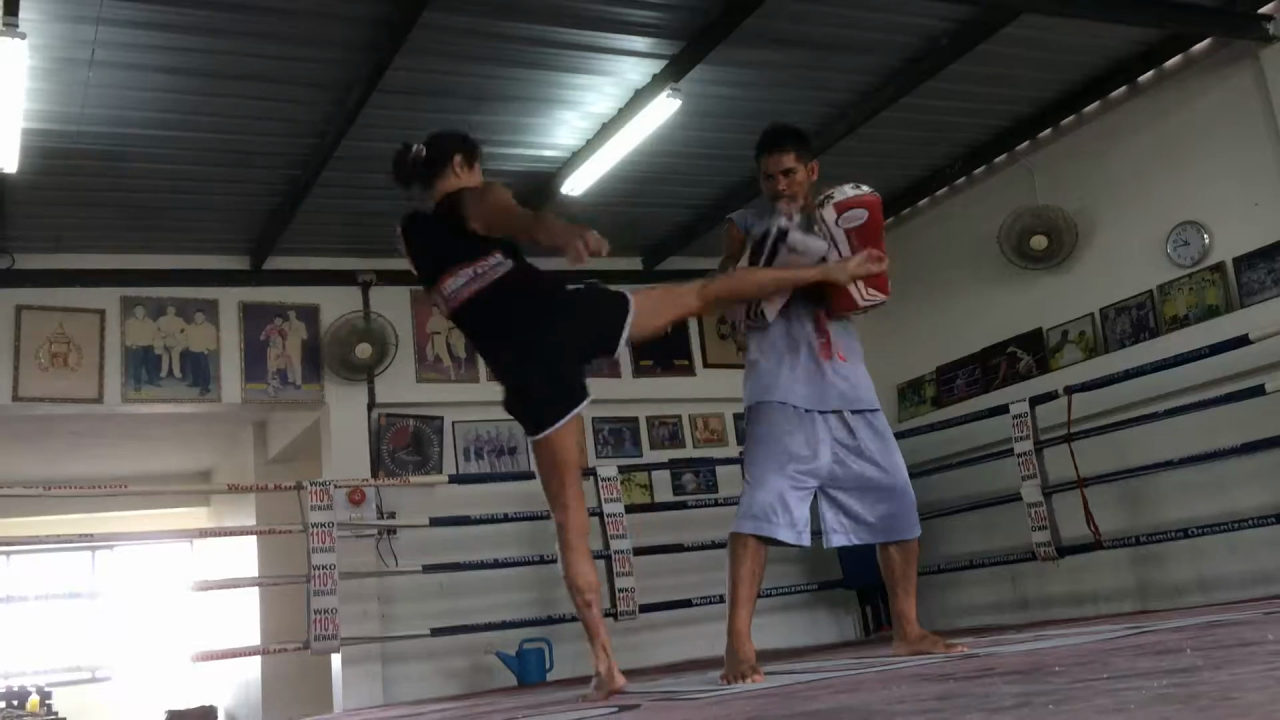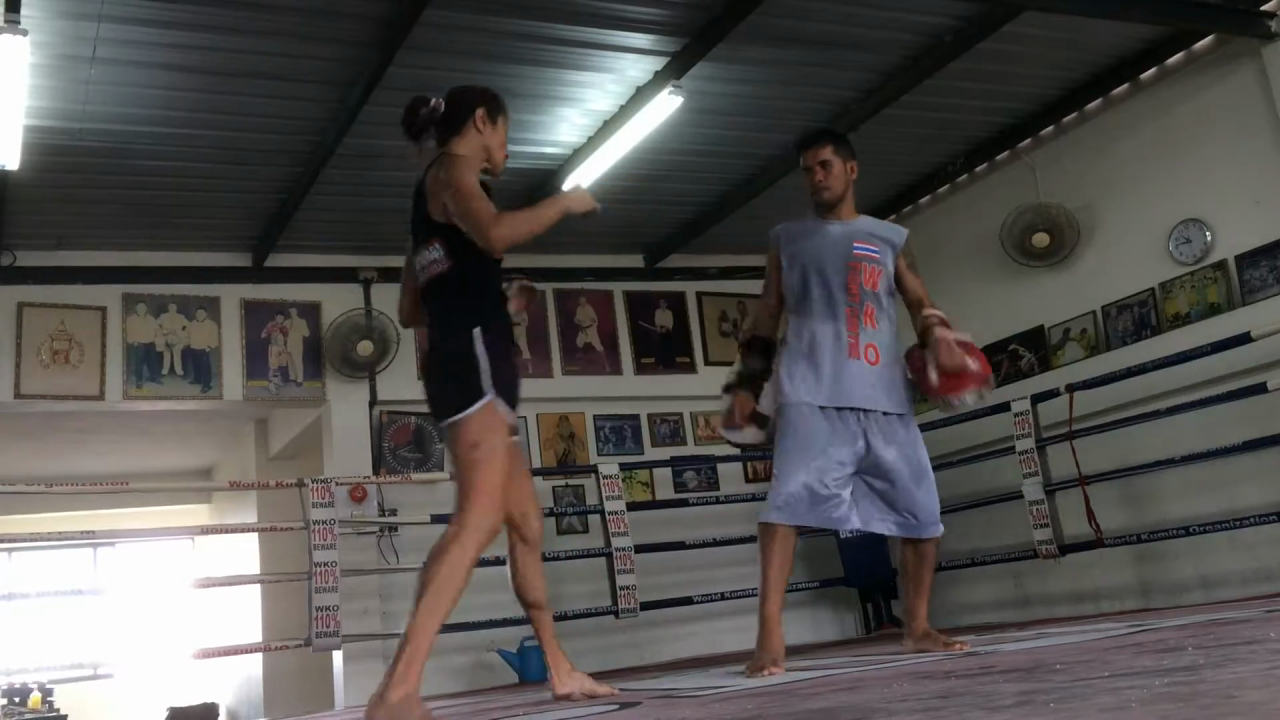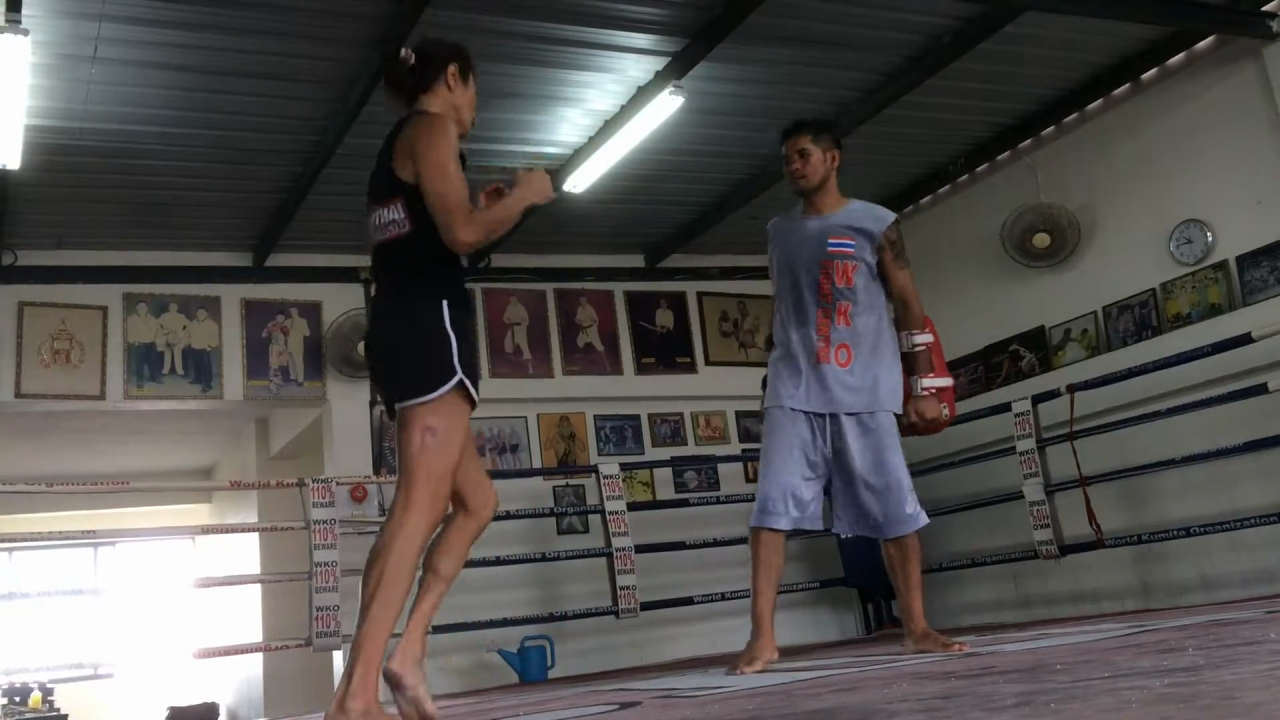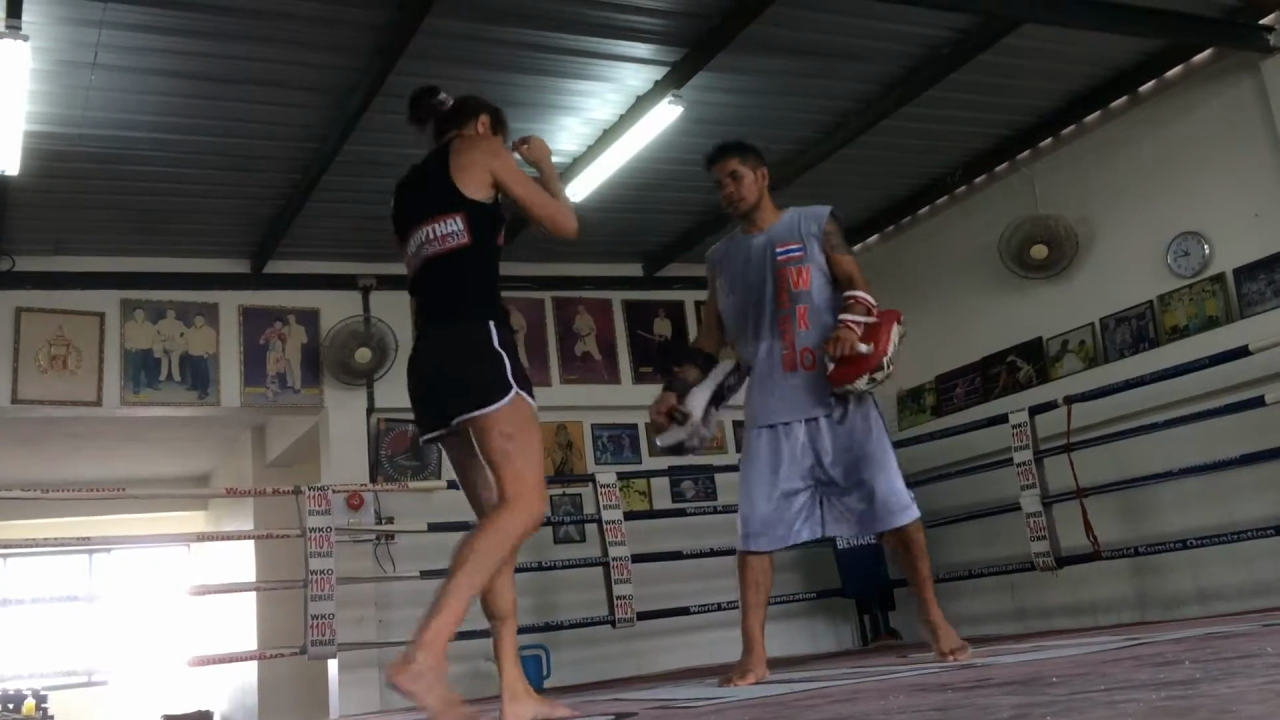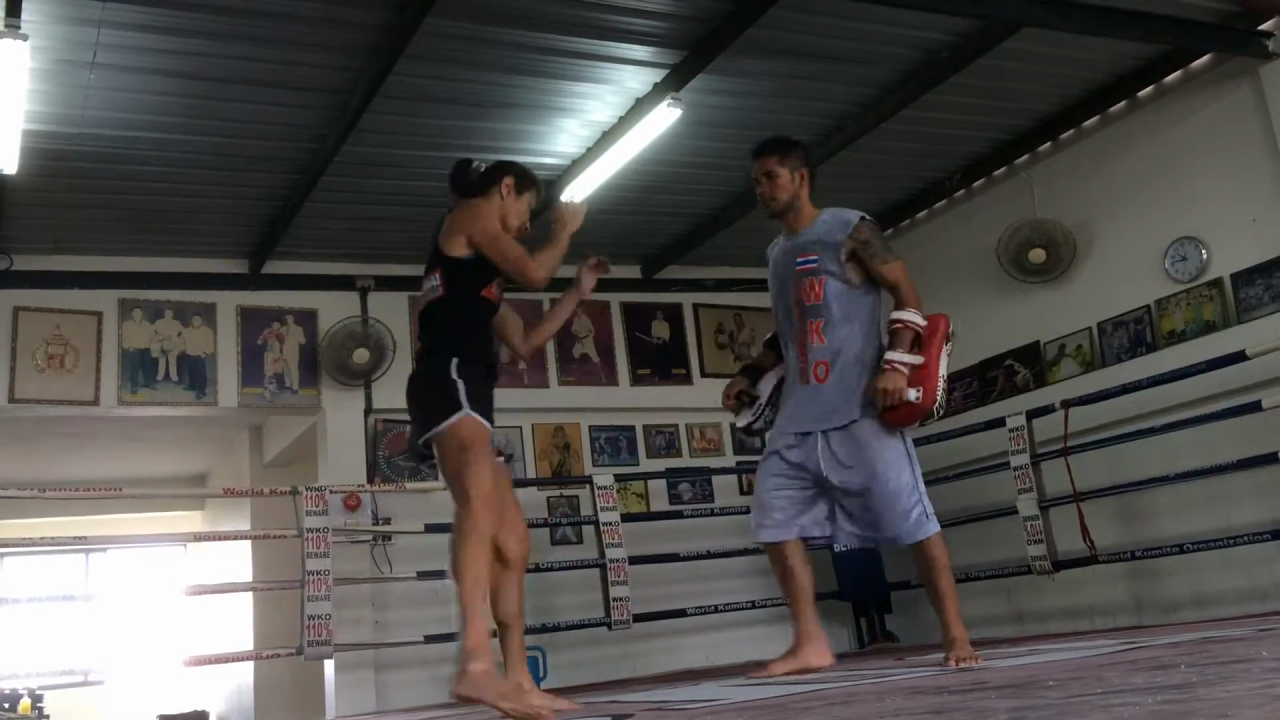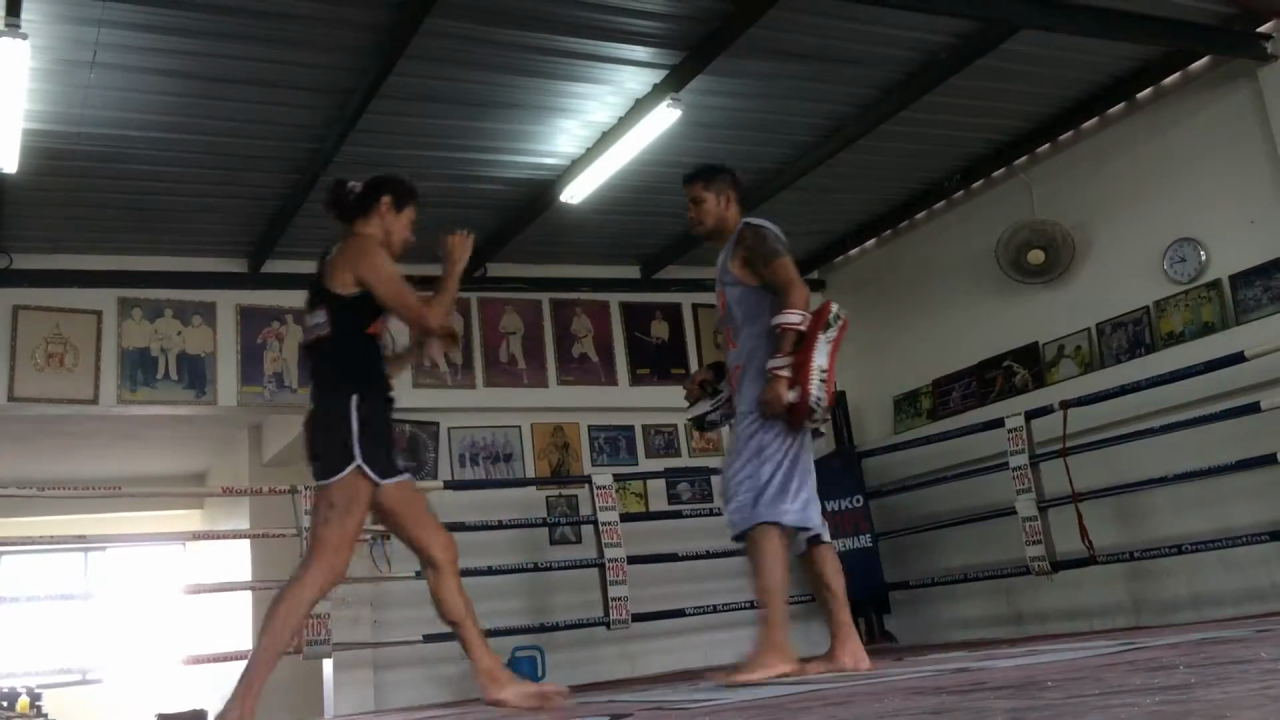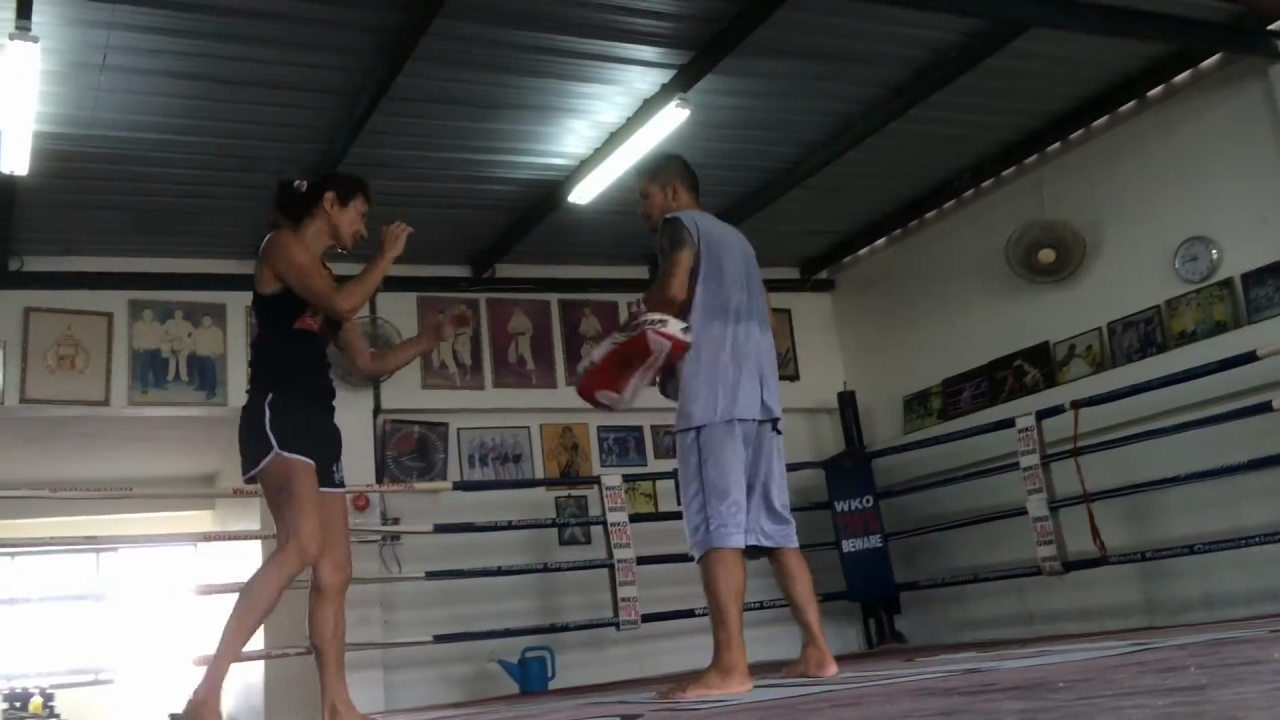
dt=0.5s
person 1, frame 1
left shoulder: (412, 231)
right shoulder: (482, 199)
right elbow: (524, 223)
right wrist: (573, 232)
left hip: (532, 376)
right hip: (572, 317)
left knee: (570, 520)
right knee: (706, 291)
left ankle: (603, 661)
right ankle: (832, 269)
person 1, frame 2
left shoulder: (433, 198)
right shoulder: (451, 170)
left elbow: (411, 311)
right elbow: (495, 235)
left wrist: (496, 301)
right wrist: (563, 203)
left hip: (455, 362)
right hip: (474, 355)
left knee: (527, 524)
right knee: (480, 518)
left ankle: (560, 668)
person 1, frame 3
left shoulder: (394, 154)
right shoulder: (430, 129)
right elbow: (461, 234)
left wrist: (482, 213)
right wrist: (526, 195)
left hip: (399, 335)
right hip: (430, 329)
left knee: (476, 500)
right knee: (421, 504)
left ankle: (408, 649)
person 1, frame 4
left shoulder: (407, 188)
right shoulder: (478, 151)
right elbow: (564, 225)
right wrist: (544, 165)
left hip: (429, 360)
right hip: (477, 345)
left knee: (503, 514)
right knee: (522, 505)
right ankle: (424, 657)
person 1, frame 5
left shoulder: (476, 267)
right shoulder: (471, 213)
left elbow: (522, 342)
right elbow: (533, 273)
left wrist: (578, 291)
right wrist: (564, 229)
left hip: (458, 390)
right hip: (451, 381)
left knee: (509, 546)
right knee: (482, 505)
right ankle: (475, 663)
person 1, frame 6
left shoulder: (341, 269)
right shoulder: (361, 250)
right elbow: (432, 321)
left wrist: (411, 357)
right wrist: (454, 266)
left hip: (363, 427)
right hip: (349, 422)
left knee: (439, 552)
right knee: (325, 563)
person 1, frame 7
left shoulder: (322, 279)
right shoulder: (282, 246)
left elbow: (369, 362)
right elbow: (340, 304)
left wrist: (431, 338)
right wrist: (385, 256)
left hip: (316, 425)
right hip: (278, 414)
left knee: (335, 572)
right knee: (302, 547)
person 2, frame 1
right shoulder: (744, 224)
left hip: (849, 391)
right hip: (782, 391)
left knee: (895, 502)
right knee: (762, 504)
left ankle: (907, 630)
right ankle: (738, 644)
person 2, frame 2
left shoulder: (890, 238)
right shoulder: (786, 239)
left elbow: (921, 305)
right elbow: (767, 317)
left wrist: (940, 336)
right wrist: (744, 384)
left hip: (884, 396)
right hip: (811, 392)
left knee: (919, 508)
right knee: (789, 499)
left ankle: (917, 626)
right ankle: (770, 634)
person 2, frame 3
left shoulder: (877, 224)
right shoulder: (779, 232)
left elbow: (909, 307)
left wrist: (922, 385)
right wrist: (776, 376)
left hip: (865, 395)
right hip: (794, 395)
left knee: (894, 509)
right knee: (773, 506)
left ankle: (916, 627)
right ankle: (762, 638)
person 2, frame 4
left shoulder: (816, 223)
right shoulder: (721, 258)
left elbow: (856, 283)
right elbow: (710, 339)
left wrist: (850, 325)
right wrist: (677, 390)
left hip: (836, 395)
right hip: (770, 408)
left knee: (891, 503)
right knee: (758, 526)
left ankle: (935, 621)
right ankle: (753, 654)
person 2, frame 5
left shoulder: (849, 229)
right shoulder: (777, 252)
left elbow: (907, 293)
left wrist: (895, 363)
right wrist: (750, 374)
left hip: (859, 407)
right hip: (797, 415)
left knee: (908, 515)
right knee: (775, 518)
left ankle: (956, 635)
right ankle: (810, 642)
person 2, frame 6
left shoulder: (753, 234)
right shoulder: (737, 254)
left elbow: (795, 293)
left wrist: (776, 375)
right wrist: (715, 373)
left hip: (773, 400)
right hip: (772, 399)
left knee: (757, 509)
right knee: (802, 520)
left ankle: (774, 642)
right ankle: (846, 645)
person 2, frame 7
left shoulder: (678, 226)
right shoulder: (735, 238)
left elbow: (674, 292)
left wrist: (647, 305)
left hip: (712, 398)
right hip: (758, 397)
left knee: (716, 525)
right knee: (772, 525)
left ankle: (729, 665)
right ankle: (817, 651)
